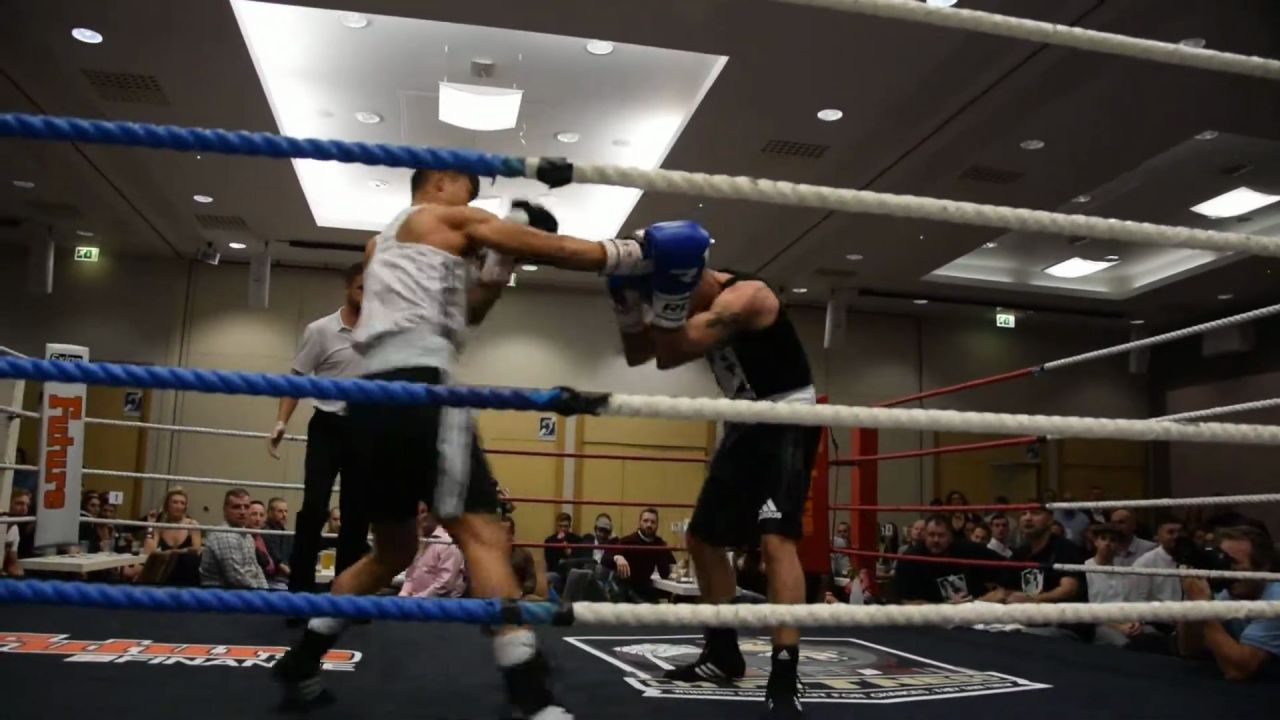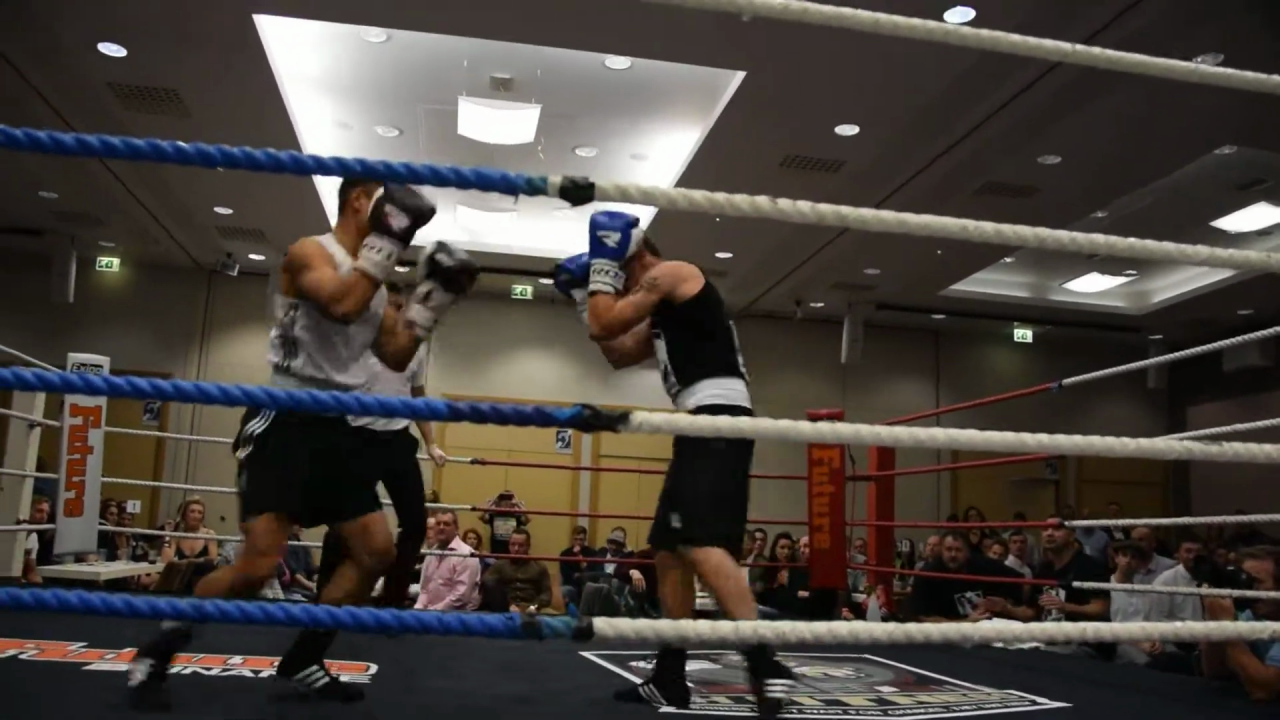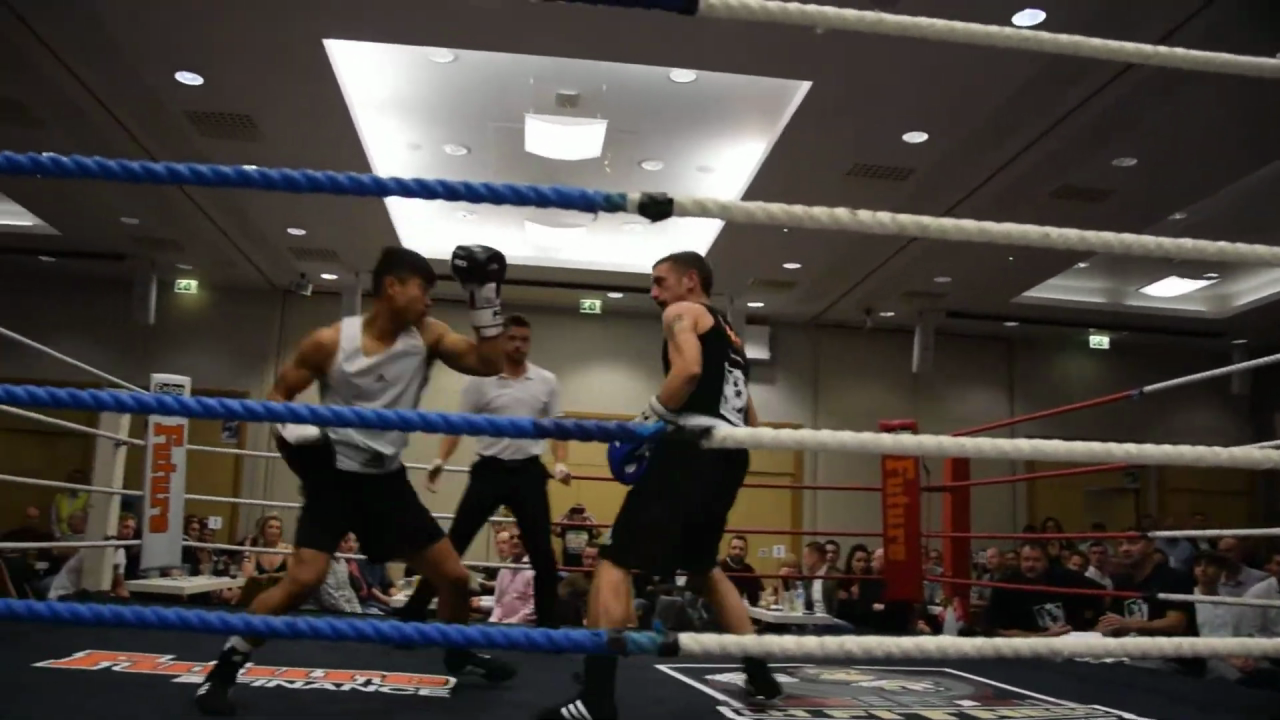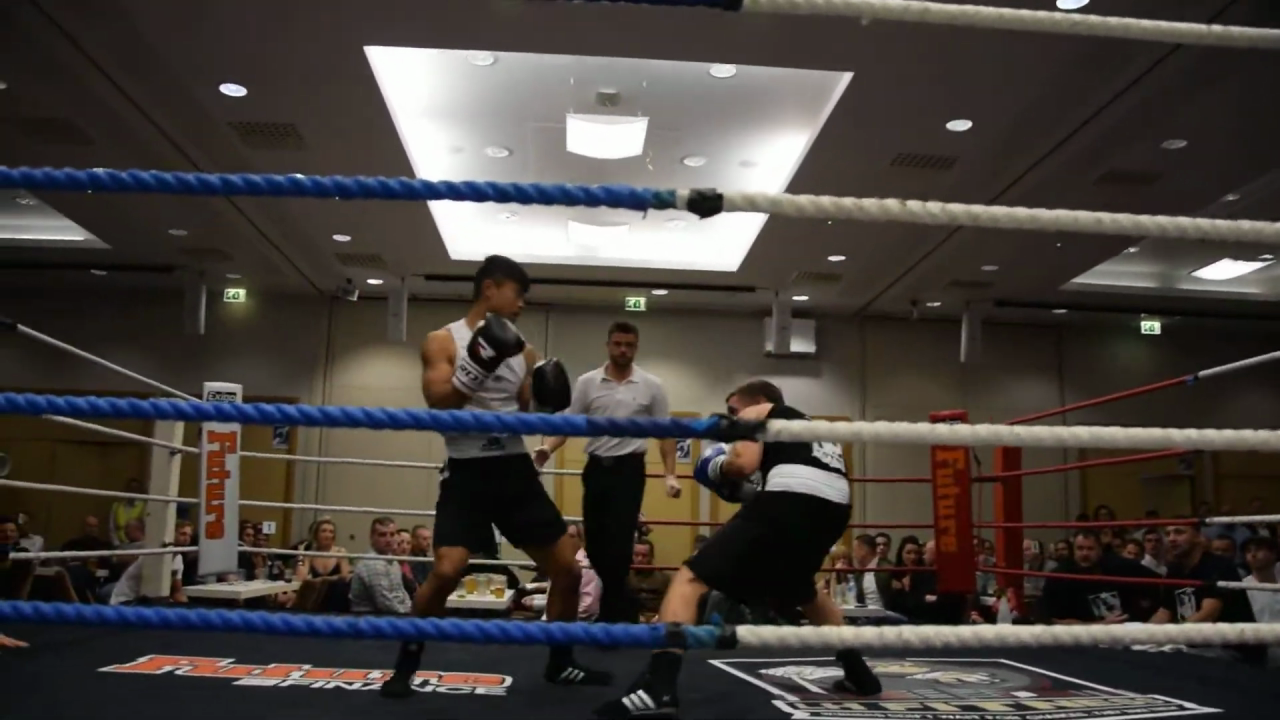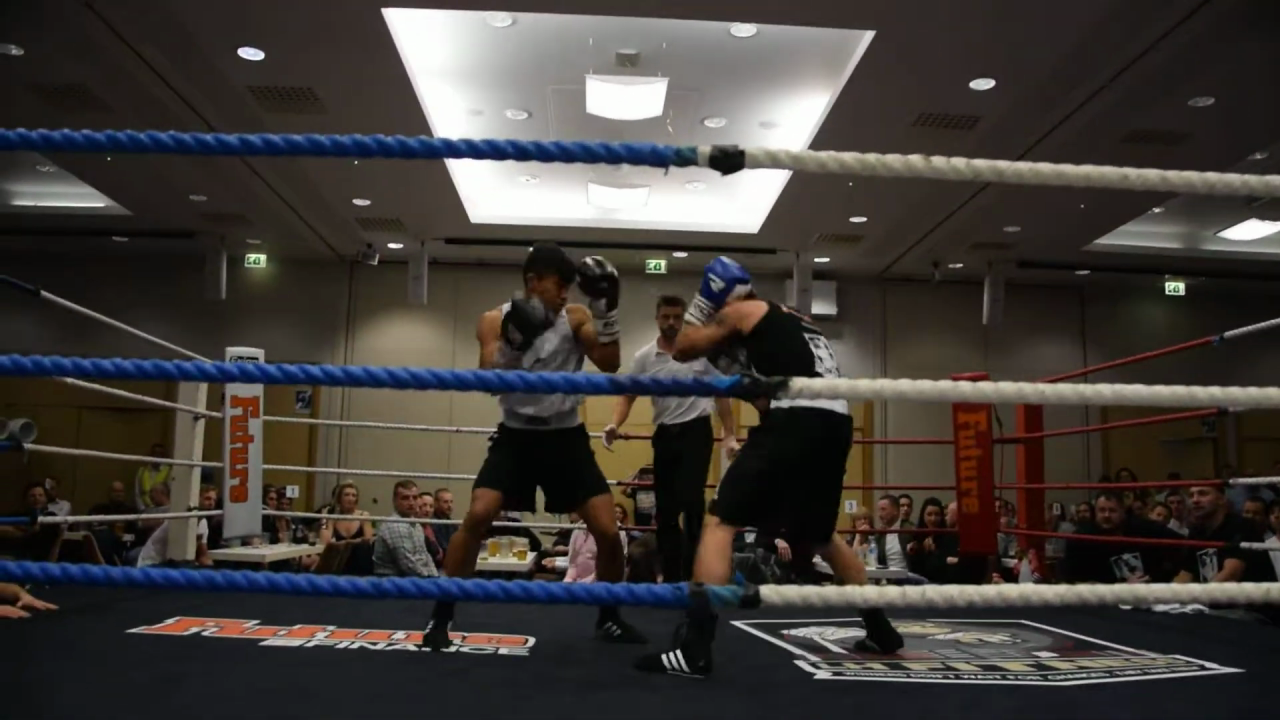
dt=0.4s
person 1, frame 1
left shoulder: (386, 241)
right shoulder: (451, 217)
right elbow: (547, 247)
left wrist: (503, 256)
right wrist: (631, 253)
left hip: (369, 403)
right hip: (416, 392)
left knee: (395, 549)
right knee: (484, 537)
left ankle: (301, 664)
person 1, frame 2
left shoulder: (372, 278)
right shoulder: (310, 255)
left elbow: (397, 356)
right elbow: (343, 306)
left wrist: (436, 293)
right wrist: (388, 238)
left hip: (336, 427)
right hip: (288, 422)
left knee: (378, 548)
right knee: (259, 564)
left ankle: (304, 660)
right ankle: (157, 654)
person 1, frame 3
left shoulder: (426, 334)
right shoulder: (330, 341)
left elbow: (487, 365)
right elbow: (279, 394)
left wrist: (485, 294)
right wrist: (294, 435)
left hip: (388, 481)
right hip: (334, 479)
left knee: (455, 577)
right knee: (303, 580)
left ankle: (458, 655)
right ankle: (221, 673)
person 1, frame 4
left shoulder: (520, 350)
right shoulder: (442, 341)
left elbow: (536, 413)
right elbow: (440, 408)
left wrist: (549, 400)
right wrist: (478, 361)
left hip: (517, 469)
right hip: (468, 472)
left knee: (567, 570)
right knee: (447, 571)
left ankle: (560, 662)
right ankle: (406, 663)
person 1, frame 5
left shoulder: (575, 317)
right shoulder: (495, 320)
left elbow: (610, 364)
left wrist: (604, 303)
right wrist: (513, 342)
left hip: (566, 439)
right hip: (516, 437)
left knee: (608, 532)
right knee: (478, 516)
left ankle: (609, 618)
right ankle: (442, 616)
person 2, frame 1
left shoulder: (744, 298)
right shoulder: (695, 302)
left elbow: (669, 355)
right elbow: (637, 355)
left wrist: (671, 290)
right wrist: (627, 298)
left hip: (787, 424)
right hip: (745, 426)
left knee: (776, 539)
right knee: (704, 539)
left ankle: (784, 681)
right ankle: (721, 653)
person 2, frame 2
left shoulder: (669, 274)
right shoulder: (666, 312)
left elbow: (601, 324)
right elbow: (618, 354)
left wrist: (604, 262)
right wrist: (579, 289)
left hip: (716, 415)
right hip: (712, 422)
left knee: (702, 547)
right knee: (670, 551)
left ankle: (767, 668)
right ankle: (668, 677)
person 2, frame 3
left shoulder: (682, 313)
right shoulder: (729, 337)
left elbow: (689, 371)
right elbow: (748, 418)
left wrist: (647, 425)
left hip: (690, 449)
right hip: (729, 457)
left knee: (614, 563)
right knee: (702, 569)
right ankle: (760, 673)
person 2, frame 4
left shoulder: (754, 414)
left elbow: (746, 461)
left wrist: (717, 465)
left hip: (791, 500)
right hip: (834, 507)
left knee: (688, 581)
right knee: (799, 590)
left ankle: (658, 687)
right ankle: (858, 673)
person 2, frame 5
left shoulder: (742, 310)
right shoulder: (798, 324)
left elbow: (682, 350)
left wrist: (706, 300)
right wrist: (723, 352)
left hip: (797, 418)
right hip: (836, 421)
left knee: (720, 522)
right knee: (821, 535)
left ankle: (695, 648)
right ankle: (880, 629)
person 3, frame 1
right shoulder: (319, 331)
right wrist: (281, 422)
right hip: (328, 428)
left knee: (356, 516)
right knee: (314, 508)
right ankle: (298, 589)
person 3, frame 2
left shoulder: (415, 349)
left wrist: (431, 444)
left hip: (400, 442)
right hip: (361, 441)
left knee: (415, 522)
left ankle: (393, 598)
person 3, frame 3
left shoulder: (547, 382)
right shoulder: (480, 381)
left wrist: (560, 463)
right wrist: (440, 461)
left hip: (527, 473)
right hip: (489, 470)
left knee: (541, 552)
right knee: (454, 543)
left ankle: (548, 625)
right ankle: (412, 614)
person 3, frame 4
left shoulder: (651, 386)
right shoulder: (587, 382)
left elbow: (665, 433)
left wrist: (670, 474)
right wrist: (548, 447)
left hip: (628, 469)
right hip: (596, 468)
left knee: (618, 547)
right knee: (596, 546)
left ankle: (609, 620)
right ankle: (626, 610)
person 3, frame 5
right shoulder: (644, 357)
left elbow: (721, 395)
right elbow: (628, 396)
left wrist: (730, 435)
right wrist: (614, 425)
left hip: (696, 432)
right hip: (664, 436)
left knee: (690, 501)
right knee: (665, 510)
left ankle: (689, 572)
right ankle: (674, 577)
